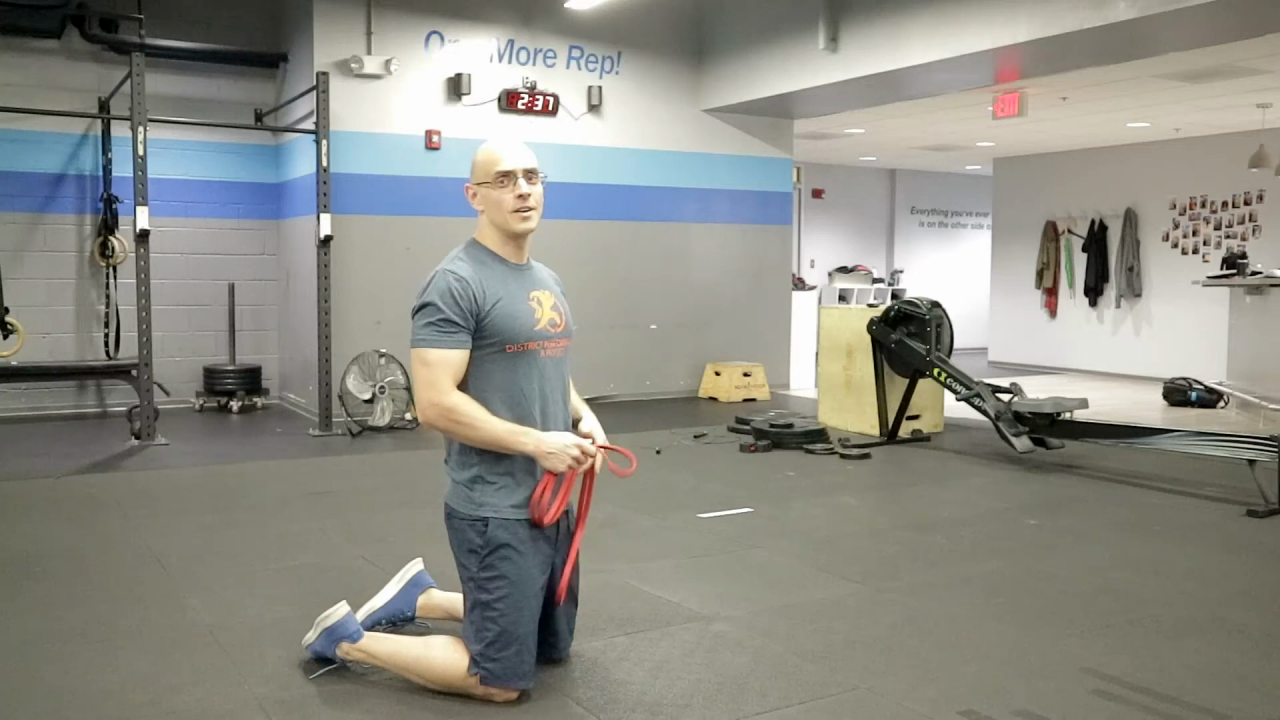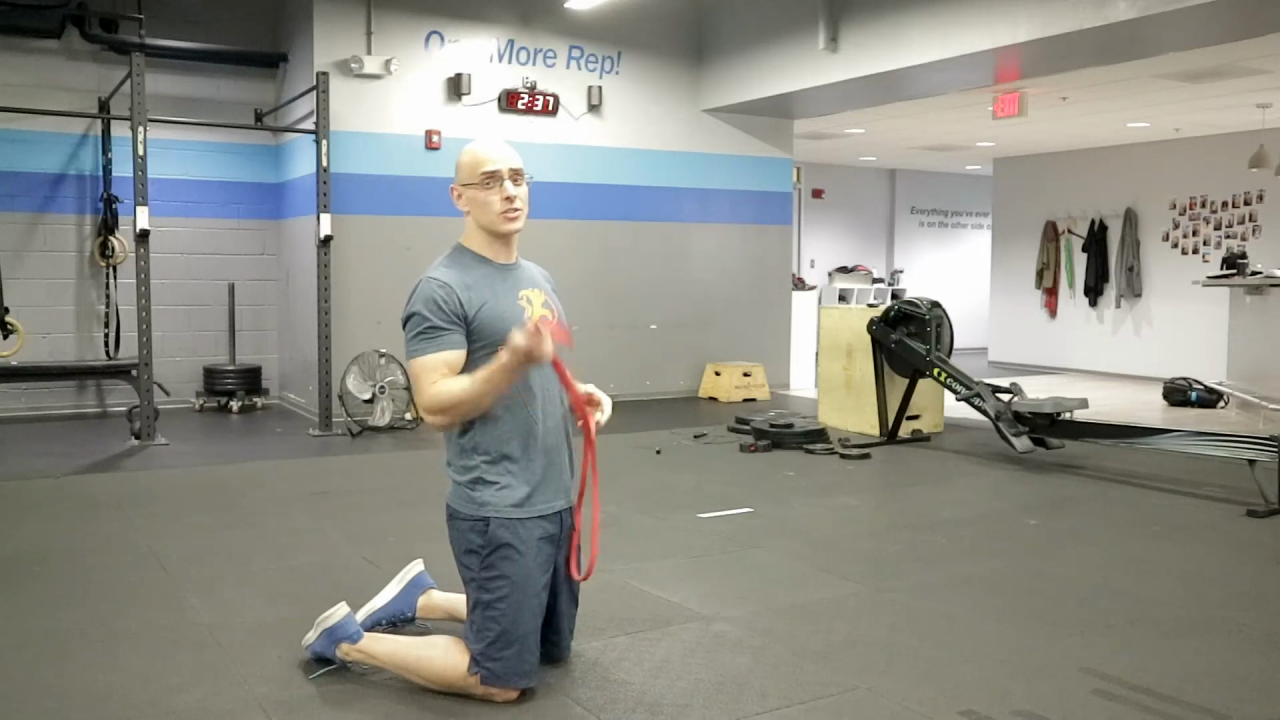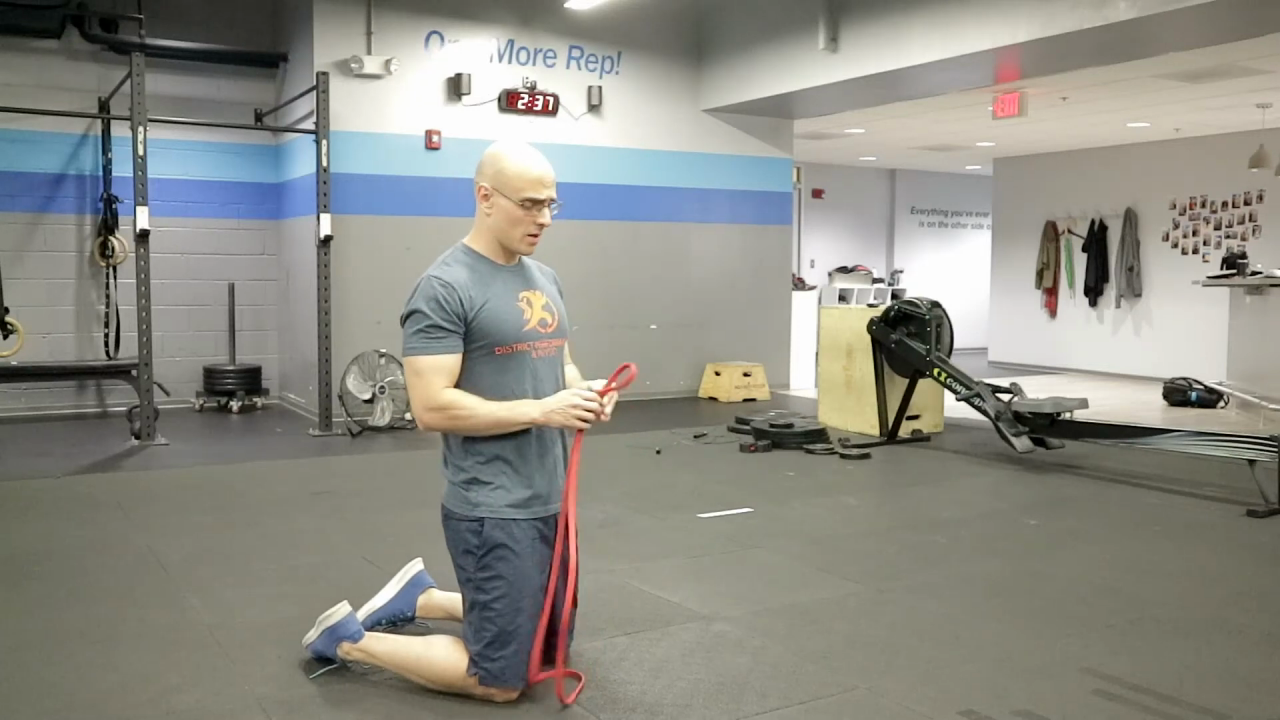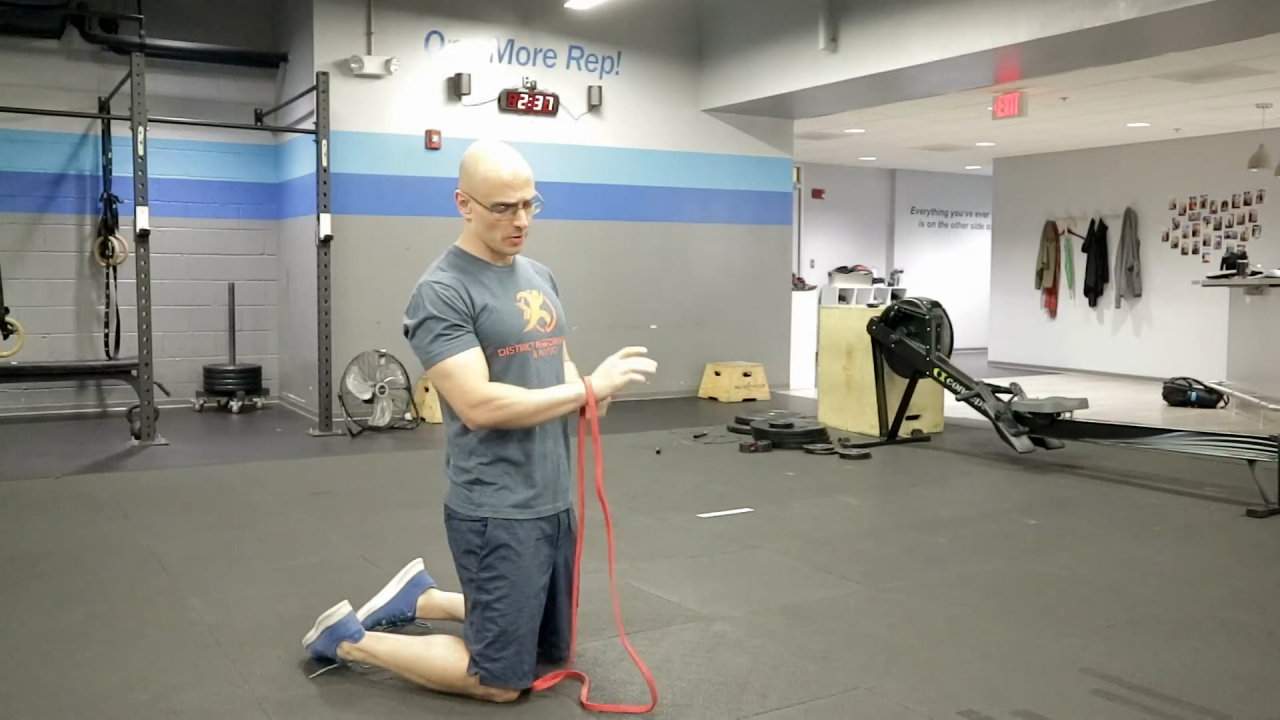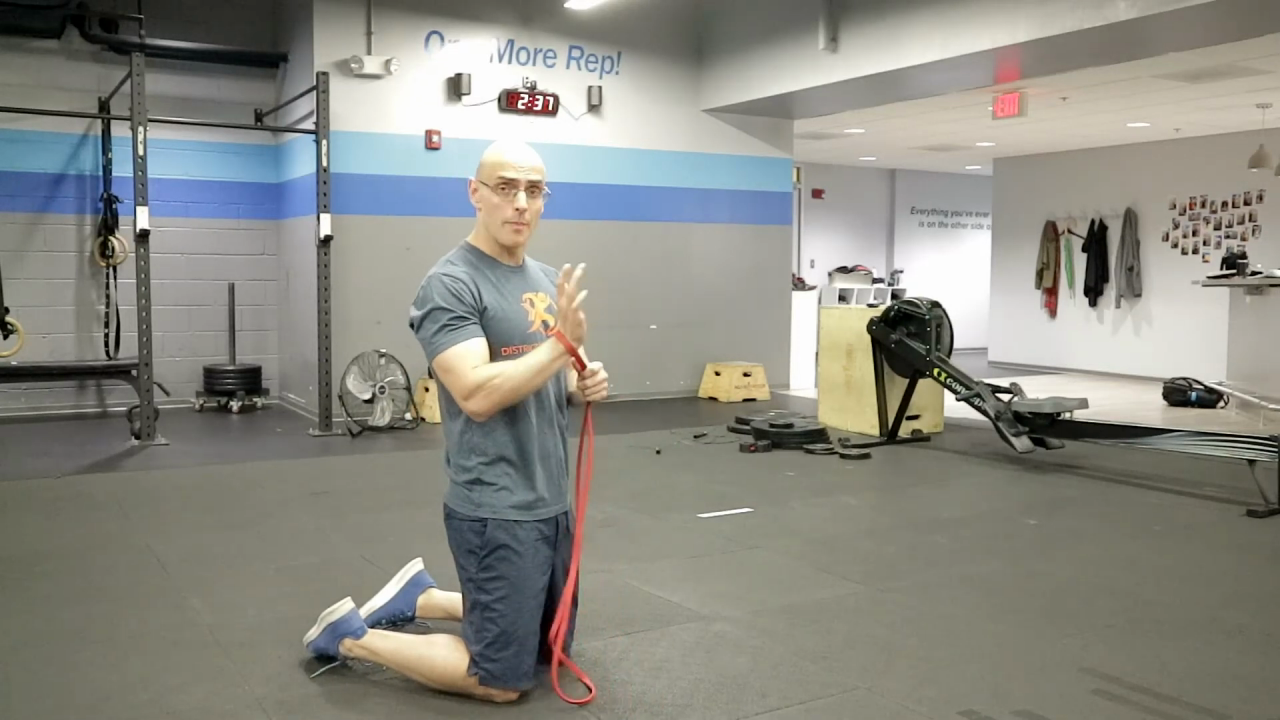
dt=1s
person 1, frame 1
left shoulder: (547, 280)
right shoulder: (455, 283)
right elbow: (435, 403)
left wrist: (581, 417)
right wrist: (537, 443)
right hip: (496, 510)
left knee: (551, 648)
right knee: (501, 679)
left ankle: (421, 596)
right ankle: (349, 638)
person 1, frame 2
left shoulder: (536, 279)
right shoulder: (442, 288)
right elbow: (437, 406)
left wrist: (583, 396)
right wrist: (512, 361)
left hip: (555, 499)
right hip: (497, 509)
left knee: (551, 648)
right knee: (502, 678)
left ankle: (422, 598)
right ankle: (349, 640)
person 1, frame 3
left shoulder: (545, 279)
right shoulder: (445, 288)
right elbow: (432, 407)
left wrist: (585, 392)
right wrist: (542, 410)
left hip: (549, 501)
right hip: (492, 510)
left knee: (549, 649)
right knee: (502, 678)
left ankle: (421, 597)
right ankle: (352, 639)
person 1, frame 4
left shoulder: (540, 277)
right shoulder: (442, 292)
right elbow: (479, 405)
left wrist: (589, 386)
right wrist: (587, 389)
left hip: (552, 500)
right hip: (495, 511)
left knee: (551, 649)
right knee: (503, 680)
left ankle: (421, 598)
right ankle: (351, 639)
person 1, frame 5
left shoulder: (549, 279)
right shoulder: (450, 285)
right elbow: (477, 394)
left wrist: (587, 381)
right wrist: (561, 343)
left hip: (551, 501)
right hip: (495, 510)
left knee: (548, 648)
right knee: (502, 679)
left ankle: (419, 597)
right ankle: (351, 636)
